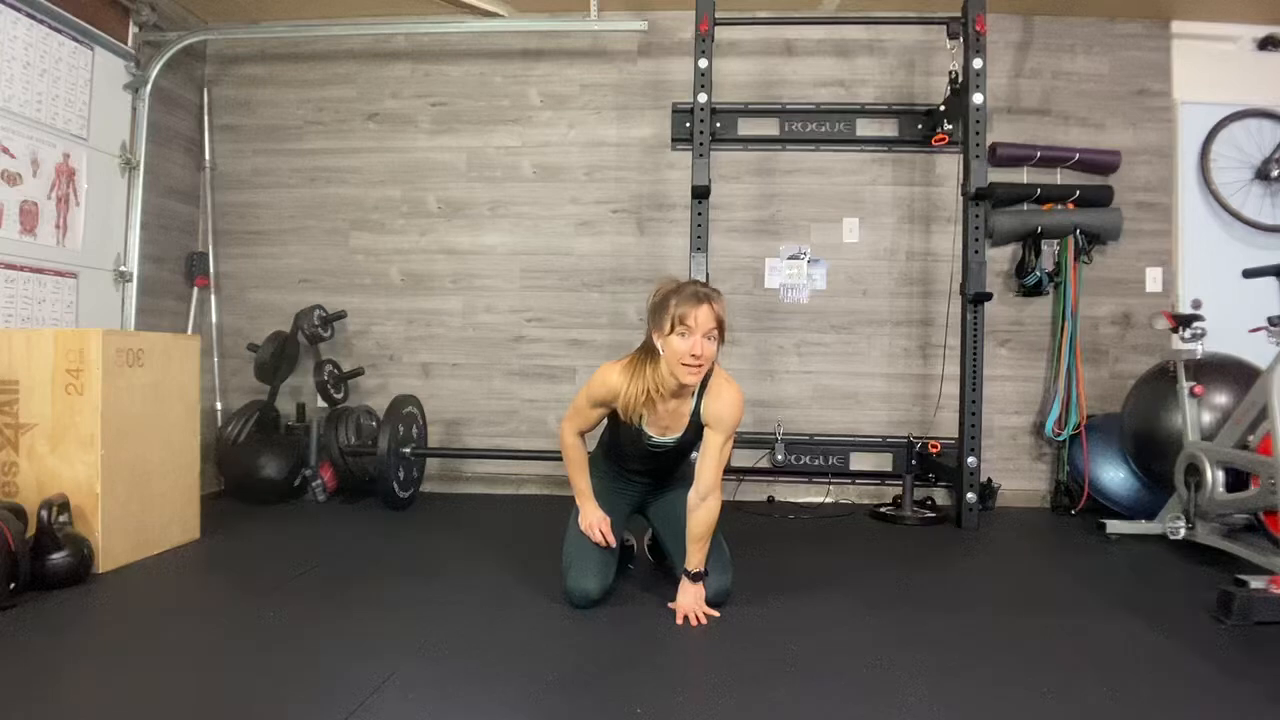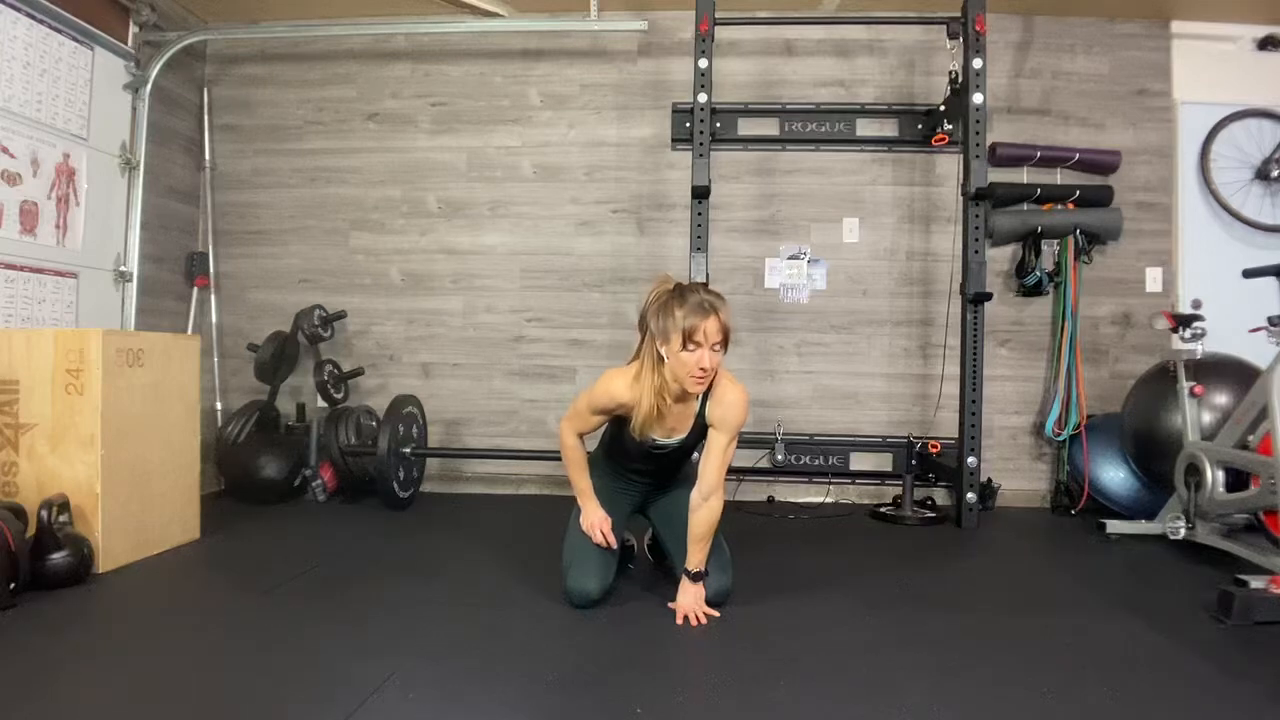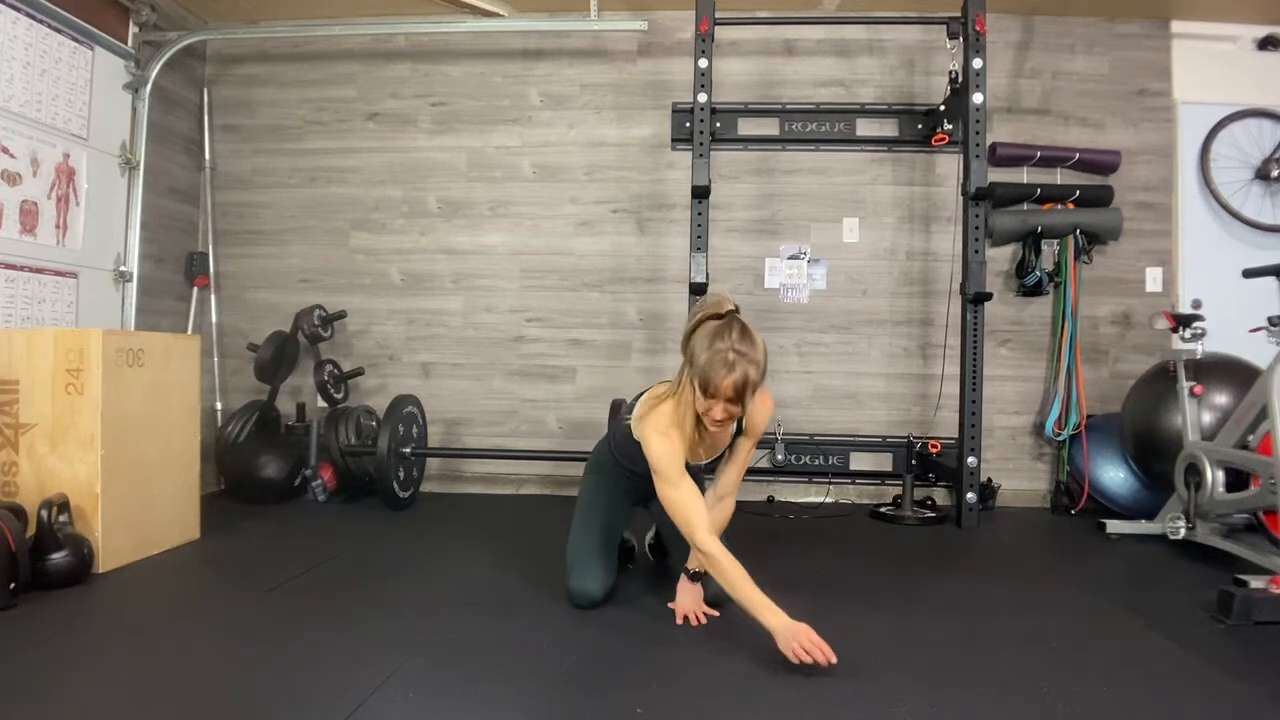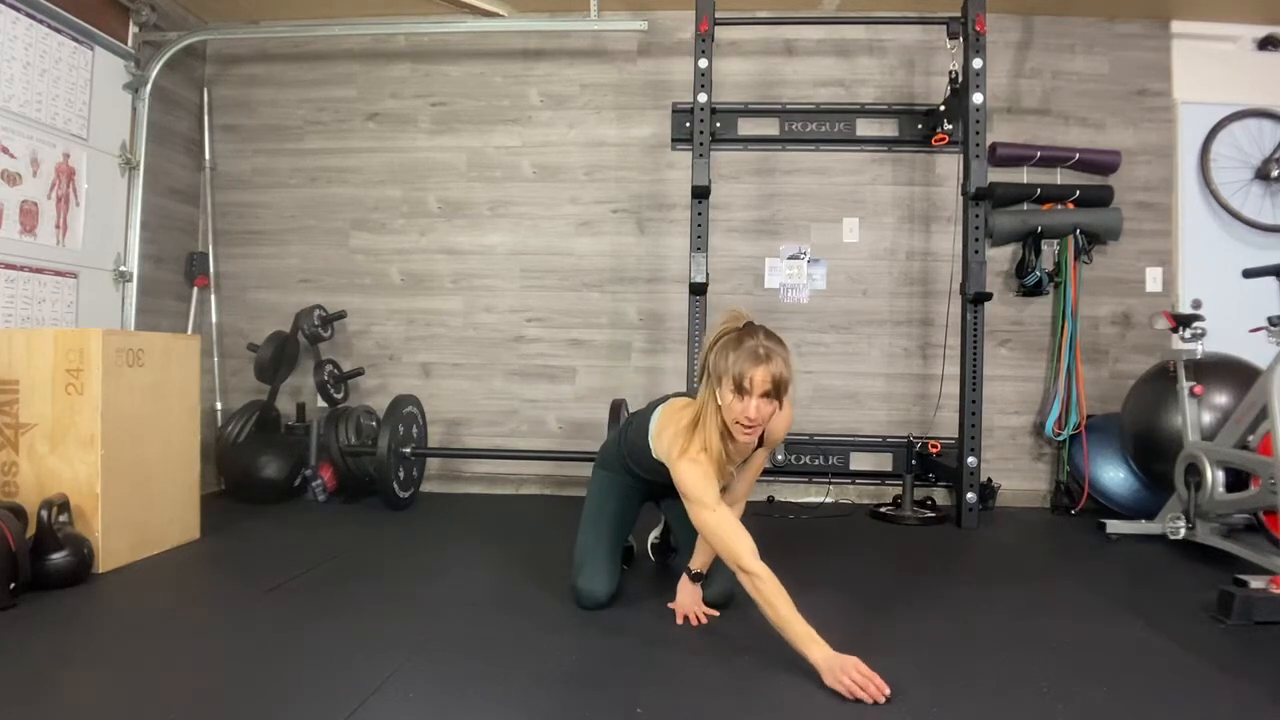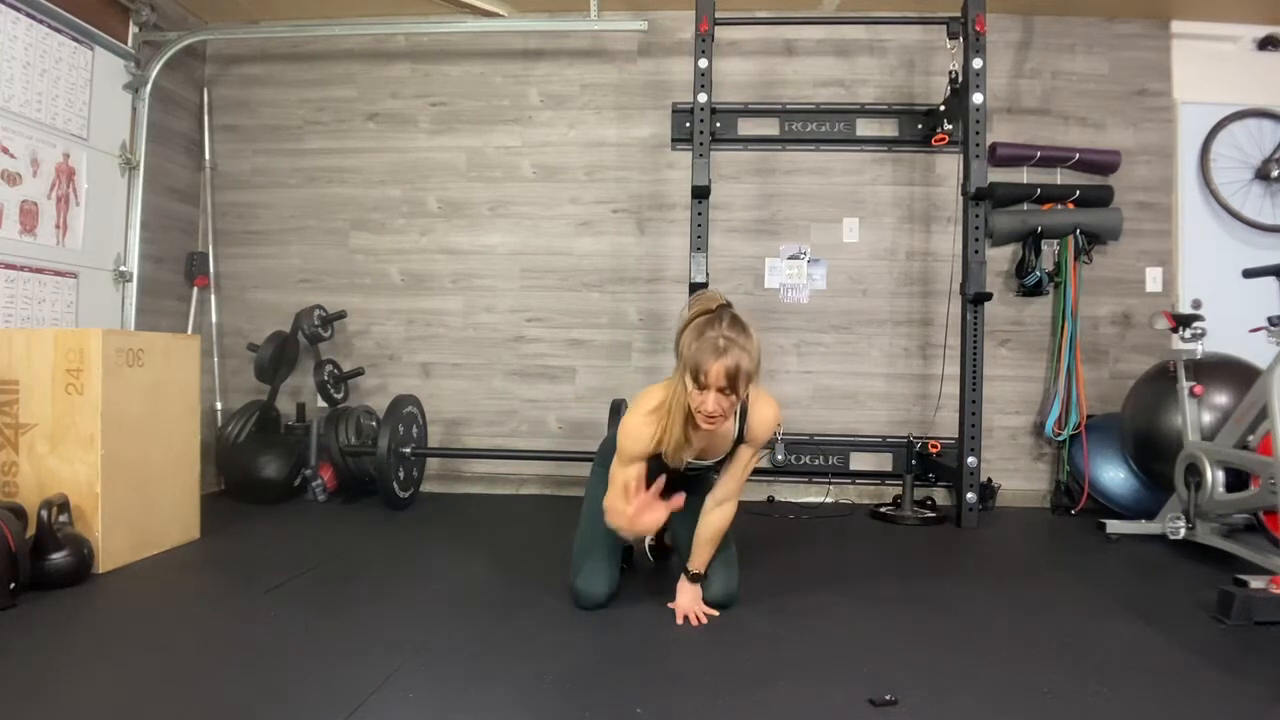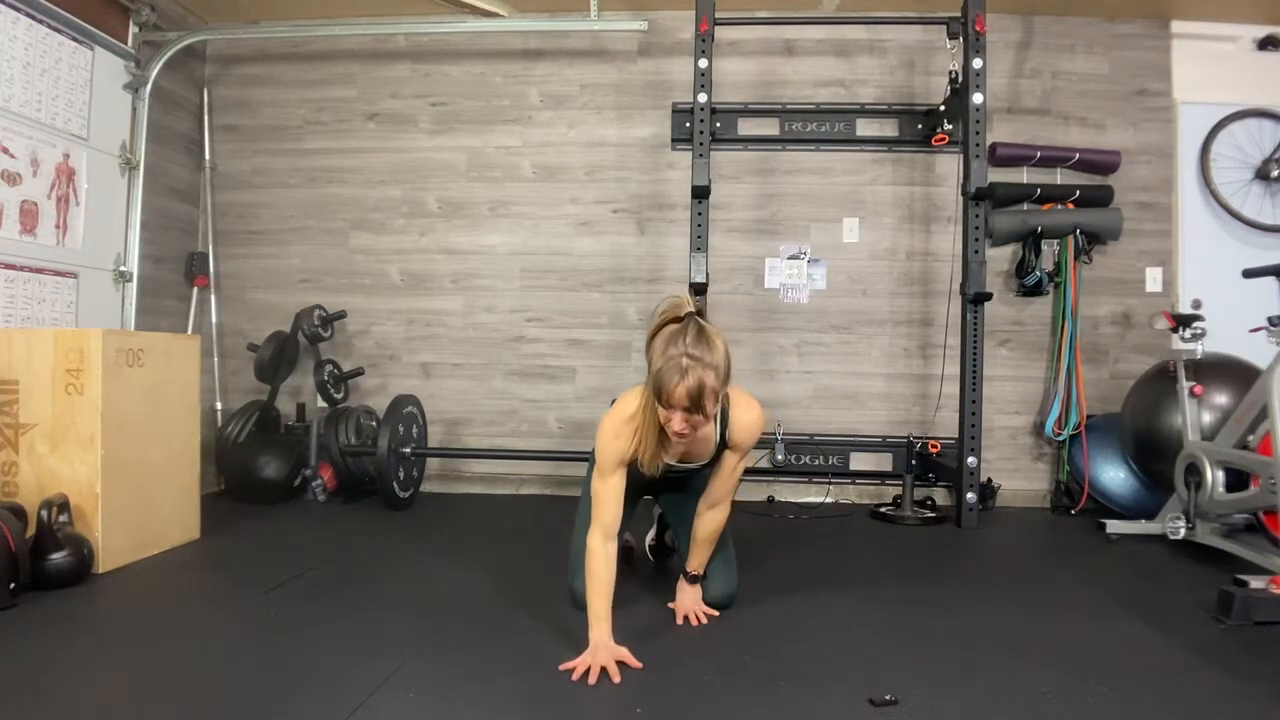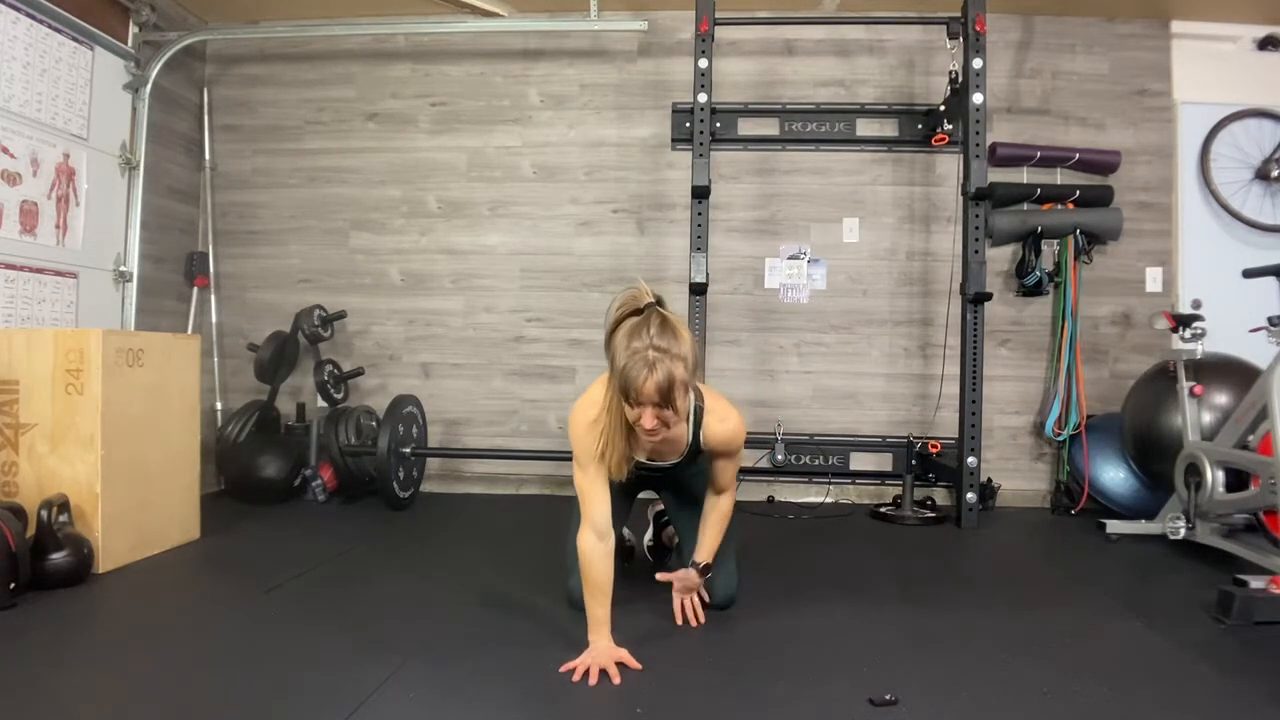
dt=0.7s
person 1, frame 1
left shoulder: (724, 398)
right shoulder: (617, 379)
left elbow: (705, 494)
right elbow: (571, 429)
left wrist: (692, 575)
right wrist: (587, 503)
left hip: (673, 480)
right hip: (612, 476)
left knee: (715, 589)
right knee: (584, 591)
left ankle: (661, 544)
right ankle: (618, 546)
person 1, frame 2
left shoulder: (729, 398)
right shoulder: (622, 386)
left elbow: (708, 494)
right elbow: (569, 430)
left wrist: (692, 575)
right wrist: (588, 504)
left hip: (675, 481)
right hip: (614, 477)
left knee: (714, 589)
right knee: (584, 590)
left ankle: (660, 544)
right ankle: (617, 545)
person 1, frame 3
left shoulder: (758, 410)
right shoulder: (663, 424)
left elbow: (722, 498)
right elbow: (706, 543)
left wrist: (691, 575)
right wrist: (779, 624)
left hip: (680, 477)
right hip: (617, 473)
left knee: (714, 590)
right knee: (587, 591)
left ankle: (661, 544)
right ankle: (620, 544)
person 1, frame 4
left shoulder: (777, 421)
right shoulder: (690, 447)
left elbow: (732, 504)
right elbow: (749, 567)
left wrist: (693, 575)
right wrist: (824, 658)
left hip: (681, 480)
right hip: (625, 470)
left knee: (718, 590)
right knee: (593, 592)
left ankle: (669, 536)
right ankle: (620, 541)
person 1, frame 5
left shoulder: (762, 415)
right shoulder: (647, 416)
left elbow: (723, 501)
right elbow: (614, 503)
left wrist: (692, 577)
right wrist: (633, 522)
left hip: (692, 480)
right hip: (630, 470)
left knee: (720, 593)
right knee: (590, 593)
left ankle: (669, 537)
person 1, frame 6
left shoulder: (745, 418)
right shoulder: (623, 421)
left elbow: (715, 505)
right elbow: (602, 534)
left wrist: (690, 579)
right wrist: (600, 639)
left hip: (690, 478)
right hip: (626, 472)
left knee: (719, 593)
right knee: (584, 593)
left ankle: (667, 533)
person 1, frame 7
left shoulder: (721, 422)
right shoulder: (590, 415)
left elbow: (722, 492)
right elbow: (594, 531)
left wrist: (697, 567)
right wrist: (600, 639)
left hip: (685, 472)
right hip: (618, 471)
left knee: (719, 593)
right knee: (581, 594)
left ankle: (666, 527)
right ankle: (623, 543)
